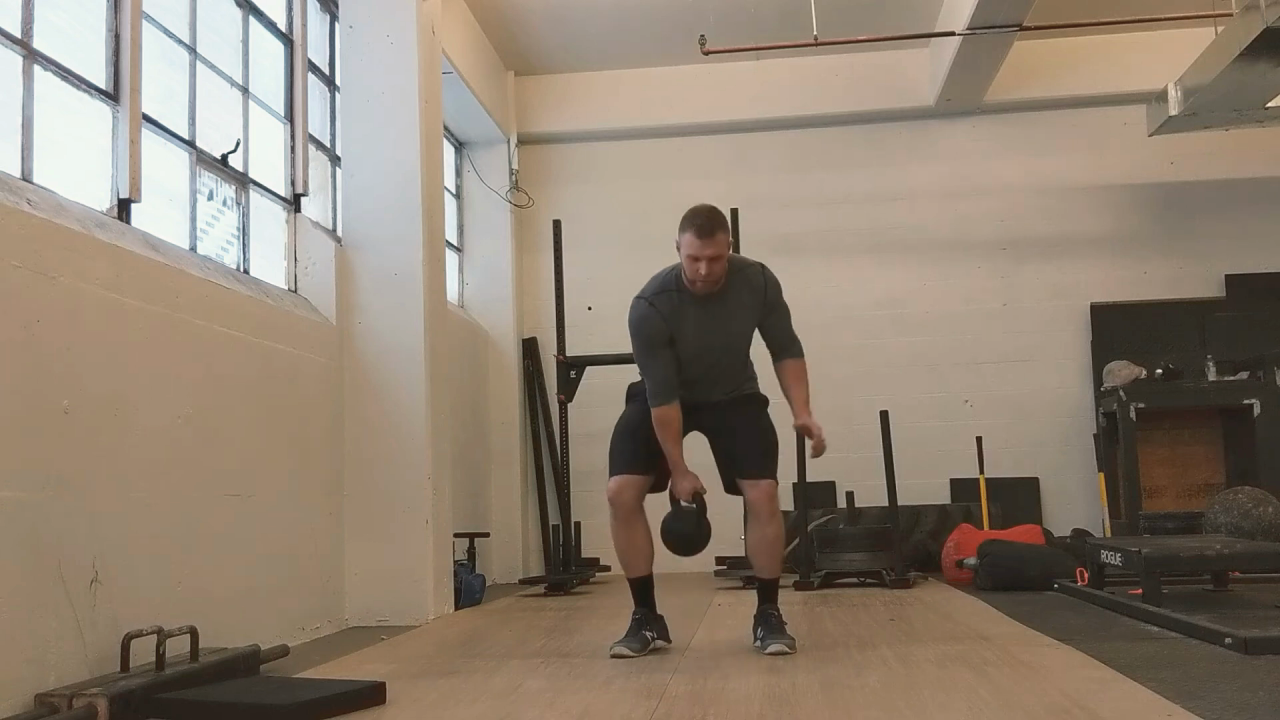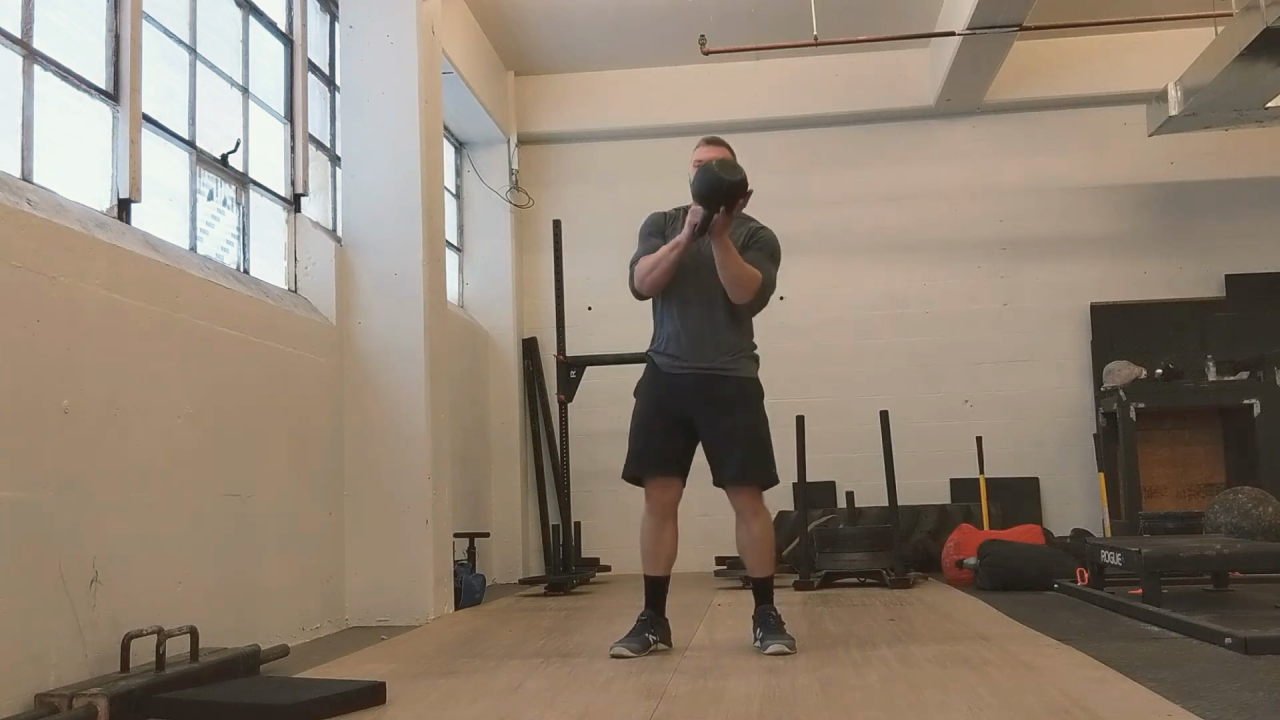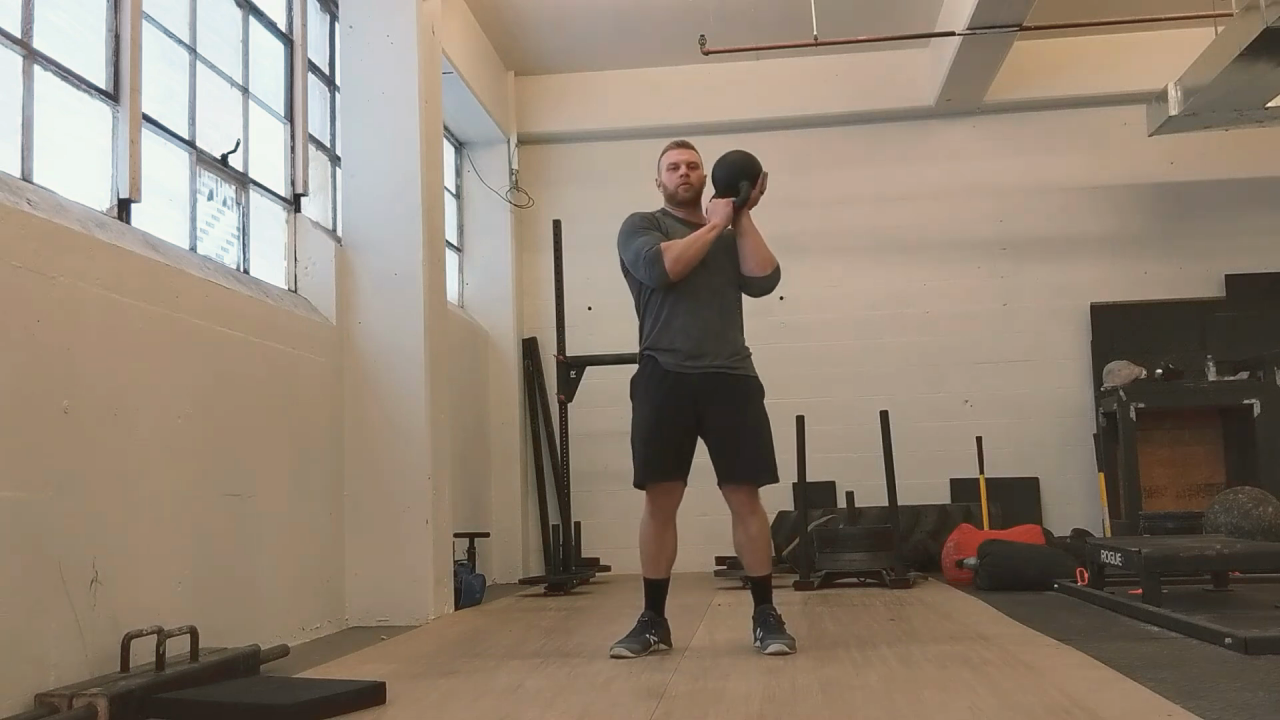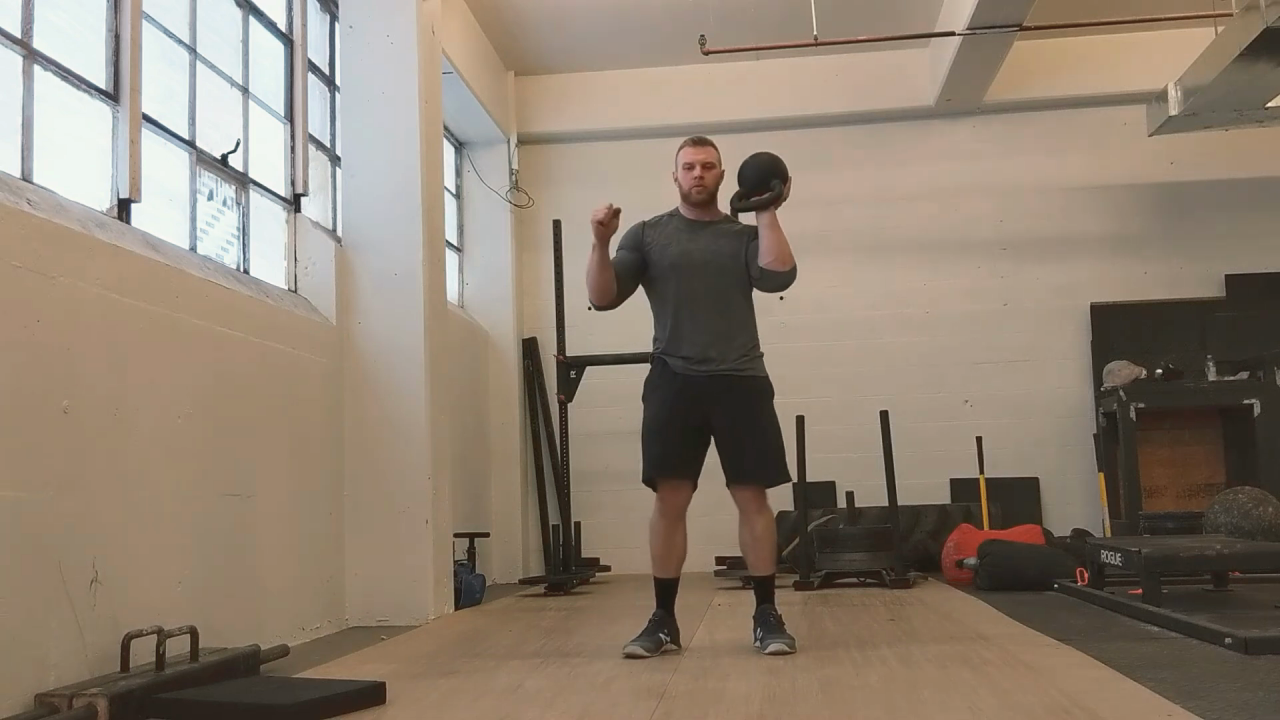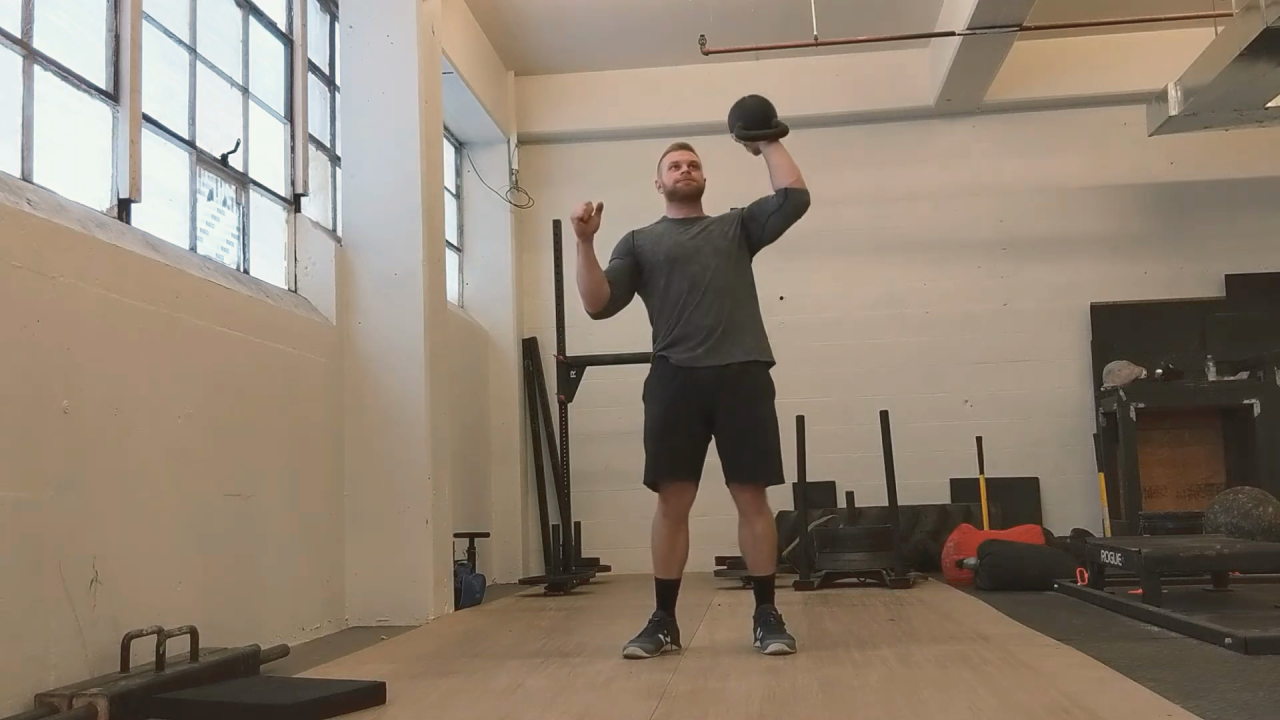
dt=1s
person 1, frame 1
left shoulder: (758, 281)
right shoulder: (650, 305)
left elbow: (787, 348)
right elbow: (663, 395)
left wrist: (802, 411)
right wrist: (679, 470)
left hip: (734, 397)
right hip: (661, 396)
left knee: (763, 494)
right knee: (621, 493)
left ankle: (768, 615)
right ankle: (646, 619)
person 1, frame 2
left shoulder: (757, 236)
right shoulder: (661, 224)
left elbow: (751, 296)
right elbow: (640, 283)
left wrist: (720, 237)
right wrist: (684, 236)
left hip: (731, 381)
right hip: (665, 378)
left knee: (748, 498)
right knee: (659, 498)
left ankle: (766, 616)
right ankle: (653, 620)
person 1, frame 3
left shoulder: (731, 236)
right shoulder: (640, 226)
left elbow: (763, 281)
right elbow: (662, 267)
left wrist: (742, 217)
right wrist: (713, 224)
left hip: (730, 379)
right hip: (664, 379)
left knee: (745, 497)
right knee: (660, 499)
left ankle: (765, 615)
right ankle: (653, 620)
person 1, frame 4
left shoulder: (745, 234)
right shoulder: (646, 233)
left elbow: (778, 276)
right elbow: (602, 297)
left wrist: (768, 212)
right wrist: (601, 242)
left hip: (739, 381)
right hip: (674, 381)
left knee: (753, 497)
right knee: (669, 499)
left ankle: (766, 614)
right ankle: (664, 619)
person 1, frame 5
left shoulder: (736, 225)
right shoulder: (639, 242)
left elbow: (795, 198)
right elbow: (598, 304)
left wrist: (769, 146)
right wrist: (585, 243)
left hip: (742, 375)
right hip: (676, 380)
left knee: (752, 496)
right knee: (672, 500)
left ankle: (766, 614)
right ankle: (663, 620)
